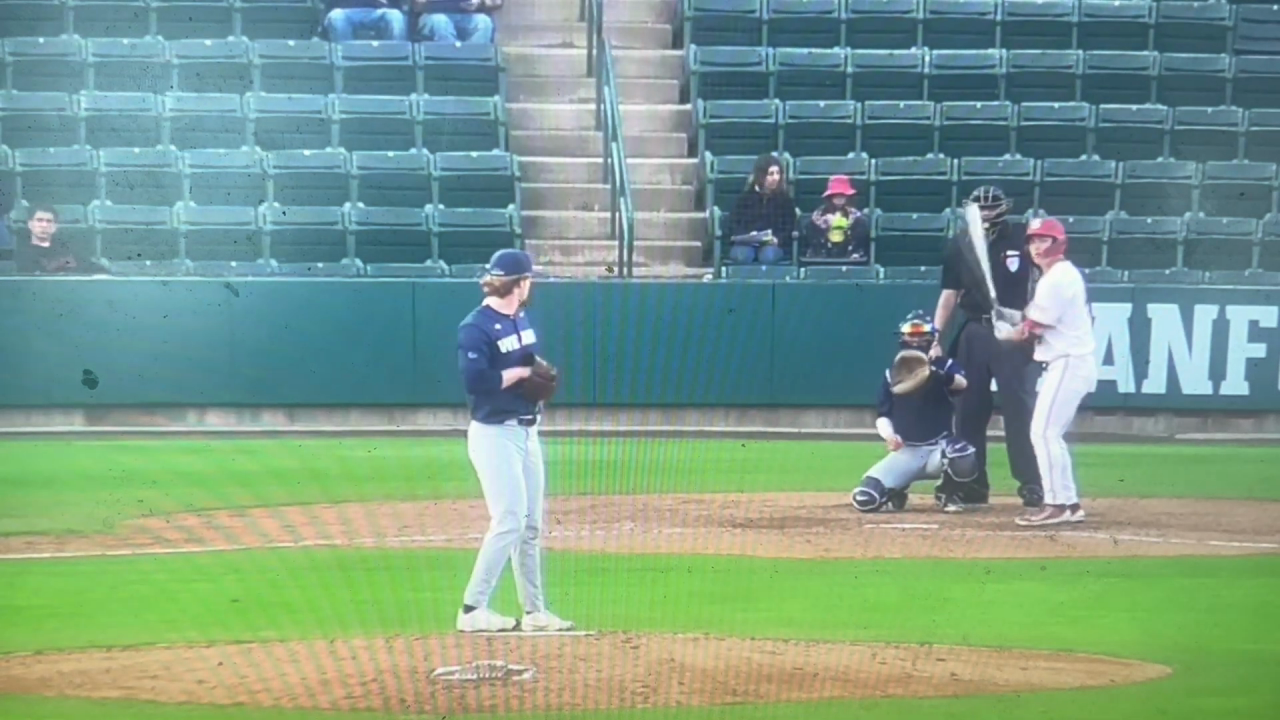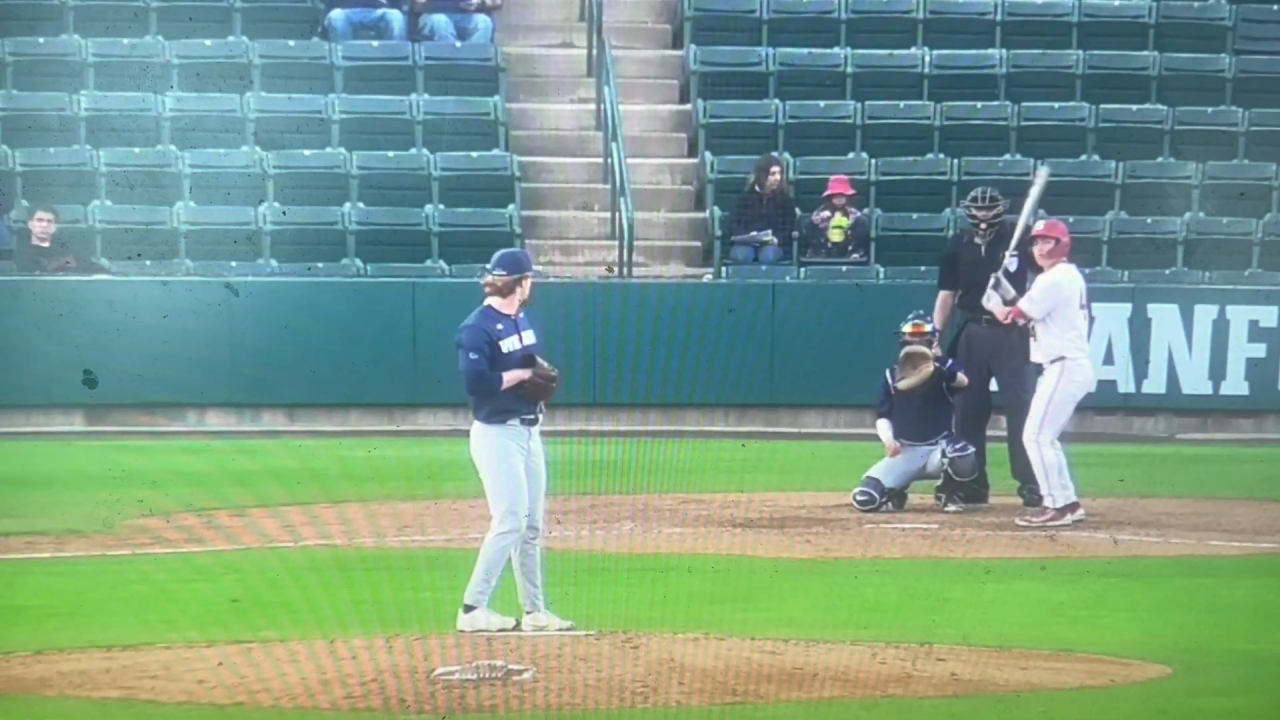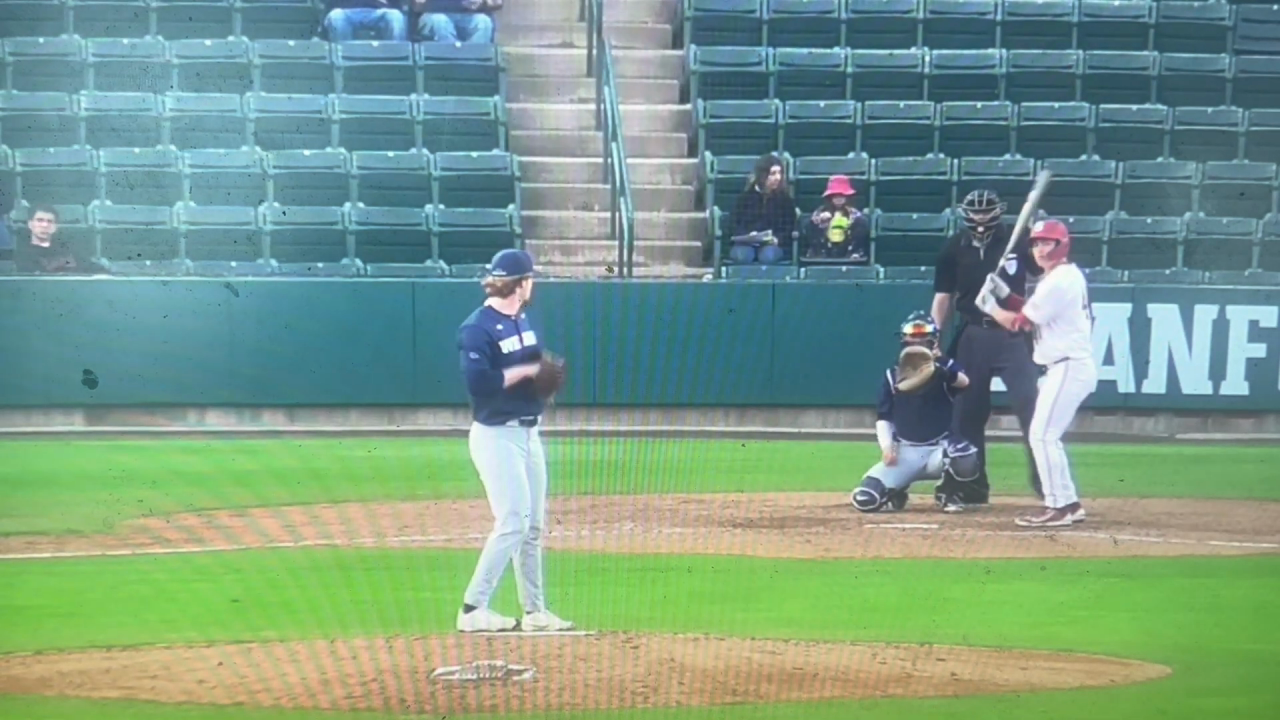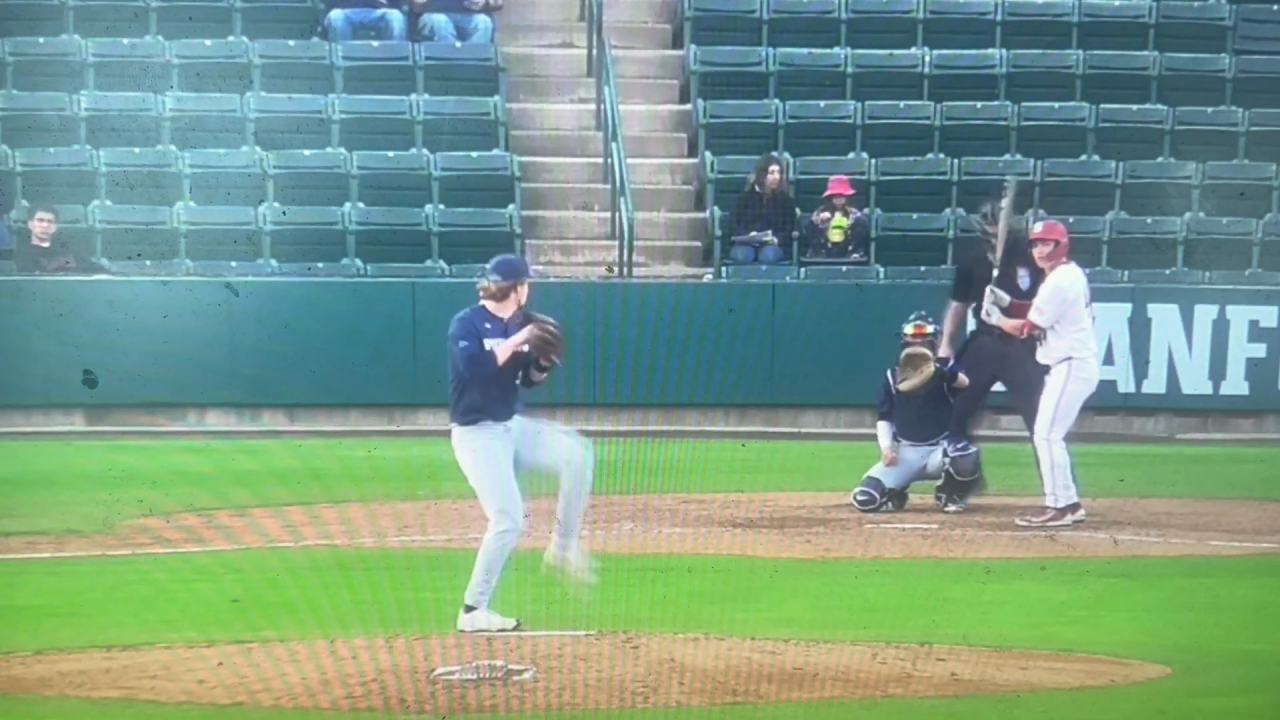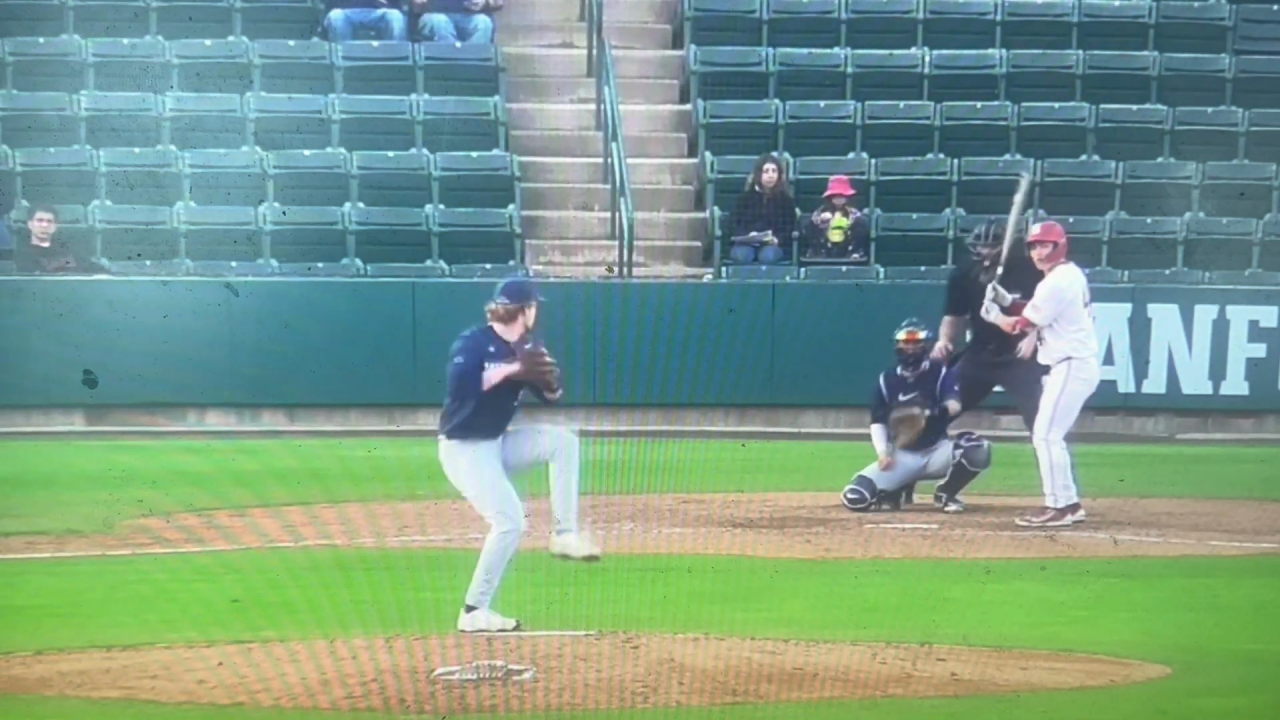
dt=0.3s
person 1, frame 1
left shoulder: (521, 319)
right shoulder: (475, 327)
right elbow: (476, 382)
right wrist: (523, 372)
left hip: (527, 431)
right hip: (494, 434)
left knee: (532, 524)
right knee: (509, 521)
left ankle: (535, 611)
right ankle: (473, 609)
person 1, frame 2
left shoulder: (521, 320)
right shoulder: (477, 327)
right elbow: (476, 383)
right wrist: (523, 374)
left hip: (529, 431)
right hip: (497, 434)
left knee: (532, 525)
right knee: (510, 522)
left ankle: (535, 611)
right ankle: (472, 609)
person 1, frame 3
left shoulder: (522, 320)
right shoulder: (477, 327)
right elbow: (479, 382)
right wrist: (529, 369)
left hip: (527, 433)
right hip: (496, 435)
left knee: (534, 525)
right knee: (513, 522)
left ankle: (535, 612)
right ankle: (473, 610)
person 1, frame 4
left shoulder: (519, 323)
right shoulder: (467, 323)
left elbow: (533, 378)
right elbow: (476, 368)
left wrist: (543, 360)
right wrist: (518, 340)
left hip: (514, 427)
right hip: (477, 434)
left knee: (578, 454)
right knee: (508, 521)
left ankle: (565, 547)
right ankle: (474, 611)
person 1, frame 5
left shoulder: (526, 347)
right shoulder: (472, 343)
left elbow: (550, 394)
right elbow: (460, 384)
right wrist: (509, 370)
left hip: (498, 442)
right hip: (463, 449)
left knee: (562, 440)
right knee: (509, 522)
left ankle: (566, 533)
right ankle: (474, 611)
person 2, frame 1
left shoulder: (1056, 278)
right shoulder: (1063, 275)
left elbow: (1031, 328)
right wrist: (1020, 318)
left hip: (1070, 364)
right hip: (1070, 364)
left knee: (1043, 431)
right knee: (1051, 434)
left ankle: (1056, 505)
right ankle: (1069, 503)
person 2, frame 2
left shoulder: (1054, 280)
right shoulder: (1068, 276)
left elbow: (1013, 317)
right elbow: (1034, 311)
left wrist: (993, 303)
left hip: (1065, 368)
right hip: (1069, 367)
left knee: (1035, 436)
right knee: (1045, 437)
left ankle: (1057, 507)
right ankle: (1068, 503)
person 2, frame 3
left shoulder: (1057, 282)
right shoulder: (1068, 275)
left elbow: (1021, 323)
right elbow: (1035, 308)
left wrist: (990, 308)
right wrist: (1006, 294)
left hip: (1069, 368)
right hip: (1067, 367)
left knee: (1042, 435)
right knee: (1047, 435)
left ankle: (1057, 508)
right ankle: (1069, 503)
person 2, frame 4
left shoulder: (1059, 282)
right shoulder: (1069, 274)
left elbow: (1028, 329)
right elbow: (1040, 311)
left wrist: (996, 318)
right wrist: (1006, 302)
left hip: (1072, 367)
right hip: (1071, 367)
left knee: (1046, 435)
right knee: (1050, 435)
left ankle: (1058, 507)
right ankle: (1069, 503)
person 2, frame 5
left shoulder: (1056, 282)
right shoulder: (1070, 273)
left elbow: (1022, 325)
right elbow: (1041, 314)
left wrist: (994, 315)
right wrist: (1008, 302)
left hip: (1072, 368)
right hip: (1077, 366)
left knee: (1045, 435)
right knee: (1050, 436)
left ankle: (1058, 508)
right ankle: (1069, 504)
person 3, frame 1
left shoulder: (1021, 240)
right shoulder: (959, 245)
right elbow: (949, 294)
right wrist: (935, 338)
right hip: (972, 332)
left knee: (1019, 408)
right knee: (969, 409)
left ankle: (1032, 484)
right ankle: (970, 485)
person 3, frame 2
left shoulder: (1019, 239)
right shoulder: (957, 245)
right elbow: (947, 294)
left hip: (1011, 333)
right hip: (971, 333)
left knee: (1020, 408)
right knee: (968, 410)
left ankle: (1031, 484)
right ankle: (970, 485)
person 3, frame 3
left shoulder: (1018, 240)
right shoulder: (954, 247)
right elbow: (944, 295)
left hip: (1012, 335)
right hip: (971, 335)
left knee: (1029, 405)
right knee: (967, 412)
right ankle: (969, 486)
person 3, frame 4
left shoulder: (1029, 251)
right shoulder: (972, 259)
right elbow: (959, 304)
right wrist: (945, 343)
left hip: (1021, 345)
right hip: (983, 344)
left knee: (1038, 415)
right knee: (955, 410)
right ankle: (959, 482)
person 3, frame 5
left shoulder: (1031, 268)
right shoulder: (963, 273)
right elbow: (953, 317)
right wrist: (943, 341)
left hip: (1019, 358)
right hip: (981, 352)
person 4, frame 1
left shoulder: (944, 366)
right shoulder: (892, 373)
left elbow: (962, 383)
right elbow: (883, 416)
left wrist: (938, 376)
right wrist: (889, 435)
left hip: (938, 448)
right hip: (905, 452)
left knee: (965, 461)
right knee: (864, 500)
right ankle: (896, 492)
person 4, frame 2
left shoulder: (944, 367)
right shoulder: (892, 373)
left elbow: (963, 382)
right elbow: (883, 416)
left wrist: (940, 372)
right wrist: (888, 439)
left hip: (938, 448)
right hip: (905, 453)
left knee: (965, 460)
right knee: (864, 499)
right ankle: (895, 492)
person 4, frame 3
left shoulder: (945, 367)
right shoulder: (893, 374)
left elbow: (964, 382)
right elbow: (883, 418)
left wrist: (941, 372)
right wrist: (886, 446)
left hip: (939, 448)
right hip: (905, 452)
left knee: (966, 460)
right knee: (865, 500)
right ankle: (896, 493)
person 4, frame 4
left shoulder: (945, 368)
right shoulder: (893, 375)
left elbow: (964, 382)
right elbow: (884, 418)
left wrist: (941, 373)
right wrist: (886, 447)
left hip: (939, 449)
right hip: (905, 452)
left knee: (964, 460)
right knee: (865, 500)
right ankle: (896, 493)
person 4, frame 5
left shoulder: (940, 373)
right shoulder: (886, 380)
left elbow: (954, 404)
right elbow: (877, 421)
left wrist: (934, 411)
right wrist: (882, 450)
left hip: (935, 452)
right hip: (900, 457)
left knee: (978, 450)
right knee: (854, 498)
left ankle: (946, 494)
right ankle: (891, 493)
